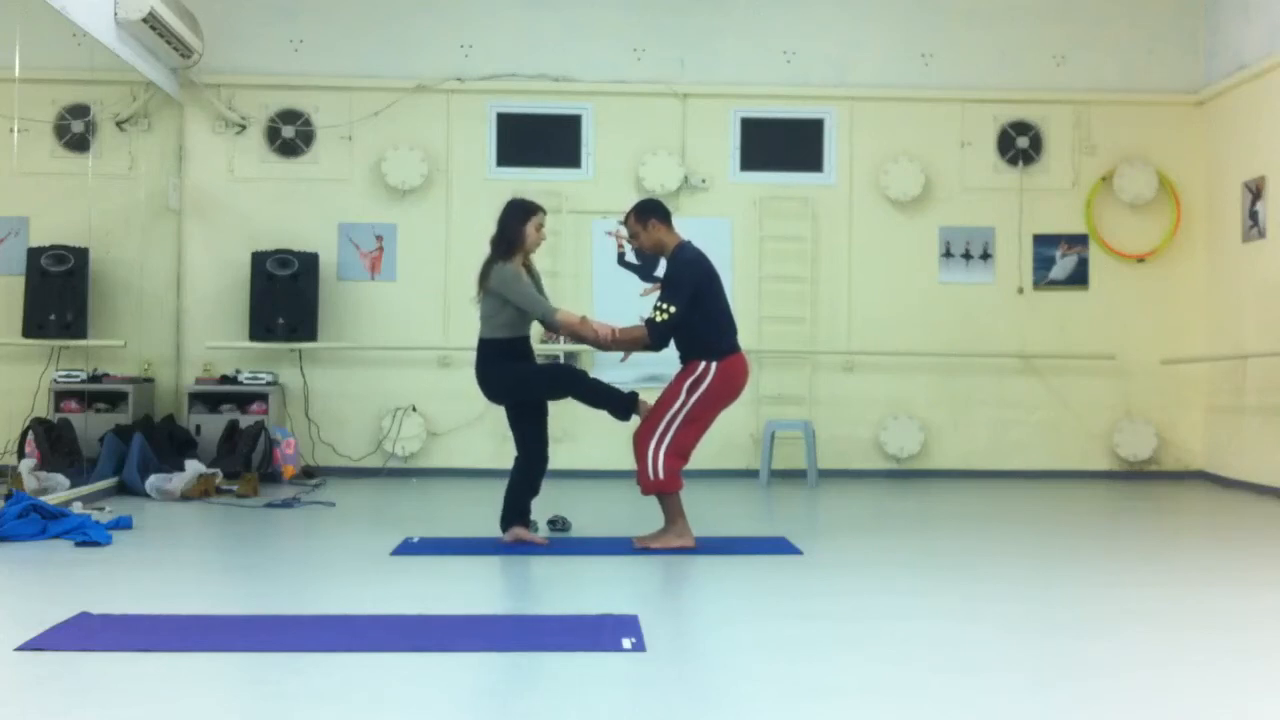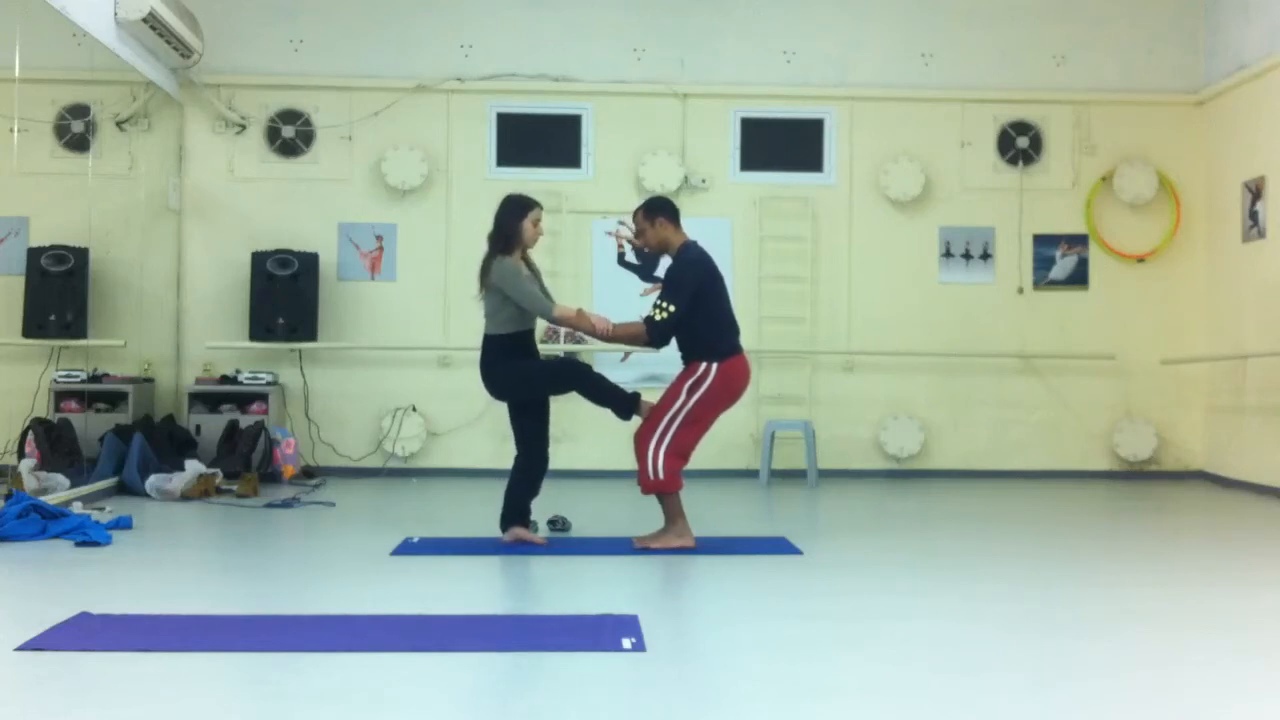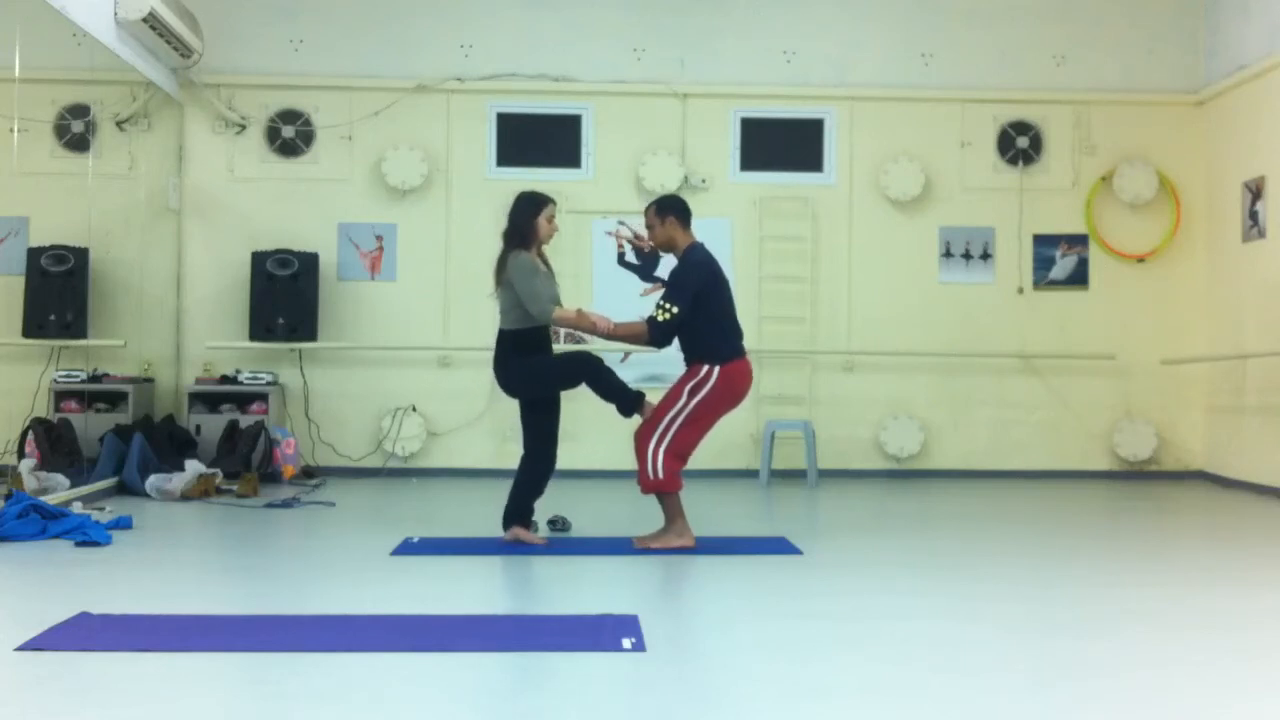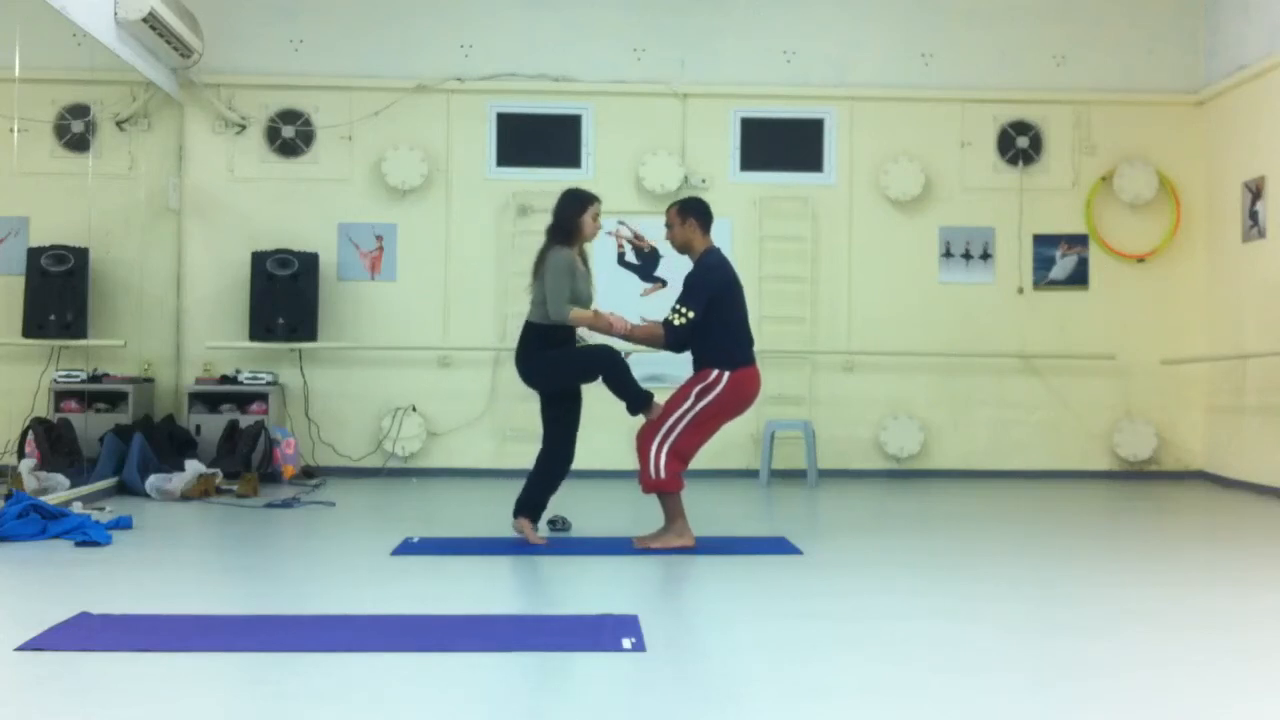
dt=0.4s
person 1, frame 1
left shoulder: (685, 264)
right shoulder: (685, 261)
left elbow: (657, 331)
right elbow: (661, 335)
left wrist: (608, 336)
right wrist: (613, 340)
left hip: (714, 370)
right hip: (713, 367)
left knee: (655, 442)
right knee: (654, 440)
left ankle: (679, 530)
right ankle: (674, 527)
person 1, frame 2
left shoulder: (687, 264)
right shoulder: (691, 260)
left elbow: (656, 330)
right elbow: (662, 332)
left wrist: (604, 331)
right wrist: (611, 331)
left hip: (715, 370)
right hip: (716, 368)
left knee: (655, 442)
right knee: (655, 440)
left ankle: (678, 530)
right ankle: (674, 527)
person 1, frame 3
left shoulder: (691, 267)
right shoulder: (697, 262)
left elbow: (658, 331)
right elbow: (667, 331)
left wrist: (604, 329)
right wrist: (612, 329)
left hip: (718, 374)
right hip: (719, 371)
left knee: (654, 441)
right knee: (656, 440)
left ankle: (678, 530)
right ankle: (675, 527)
person 1, frame 4
left shoulder: (706, 272)
right shoulder: (713, 266)
left elbow: (676, 337)
right elbow: (688, 332)
left wrist: (622, 331)
right wrist: (633, 328)
left hip: (726, 379)
right hip: (727, 376)
left knee: (657, 441)
right knee: (658, 440)
left ankle: (678, 530)
right ankle: (674, 527)
person 2, frame 1
left shoulder: (528, 271)
right shoulder: (502, 272)
left elbow: (548, 319)
right elbow: (545, 311)
left wrist: (585, 332)
right wrist: (589, 324)
left hip: (520, 363)
right hip: (498, 367)
left knee: (535, 451)
right knee: (568, 378)
left ankle: (514, 524)
right ankle: (636, 406)
person 2, frame 2
left shoulder: (526, 266)
right shoulder: (502, 267)
left elbow: (549, 309)
right elbow: (542, 308)
left wrist: (587, 324)
right wrist: (586, 318)
left hip: (523, 361)
right hip: (502, 364)
left knee: (534, 451)
right knee: (573, 372)
left ankle: (514, 524)
right ankle: (638, 407)
person 2, frame 3
left shoulder: (539, 261)
right shoulder: (519, 261)
left elbow: (552, 314)
right elbow: (541, 311)
left wrist: (589, 323)
right wrist: (587, 318)
left hip: (535, 359)
right hip: (516, 361)
left knee: (541, 451)
right knee: (586, 365)
left ankle: (516, 523)
right ankle: (640, 406)
person 2, frame 4
left shoulder: (578, 258)
right shoulder: (559, 257)
right elbow: (559, 312)
left wrist: (607, 321)
right wrist: (603, 321)
left hip: (557, 353)
right hip: (538, 355)
left knee: (560, 445)
right knee: (607, 359)
left ankle: (526, 517)
right ankle: (646, 408)
